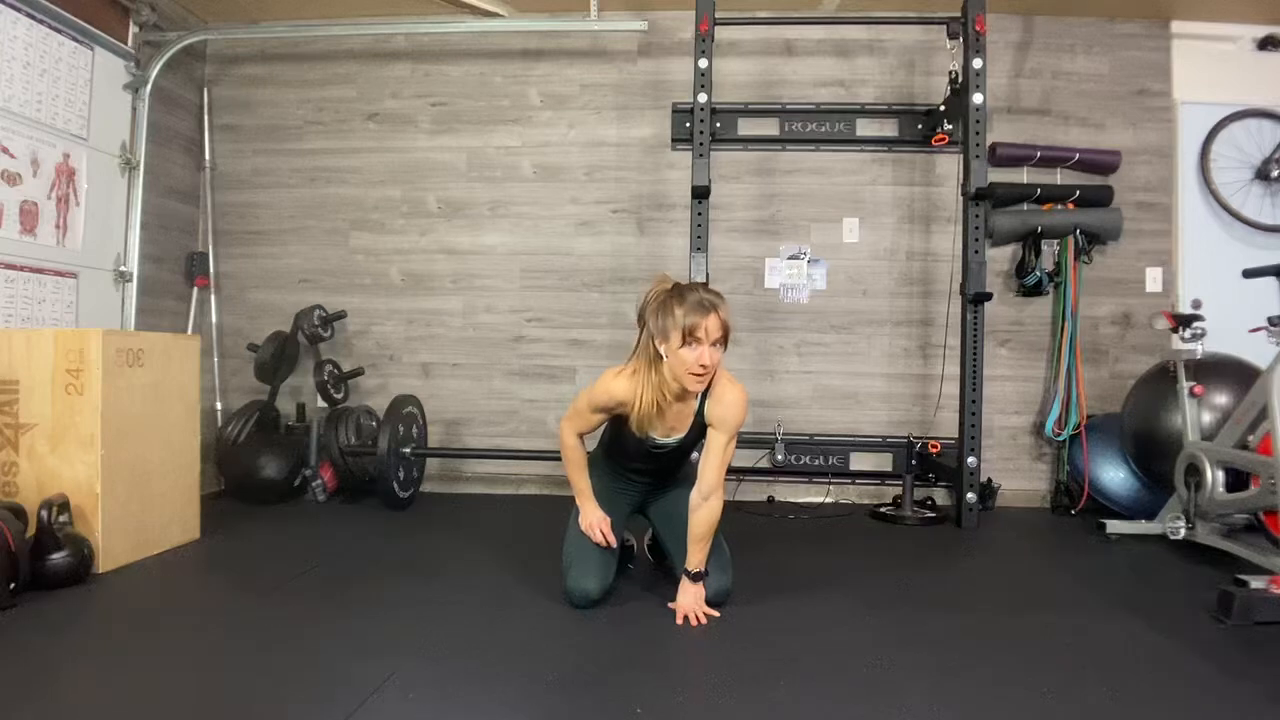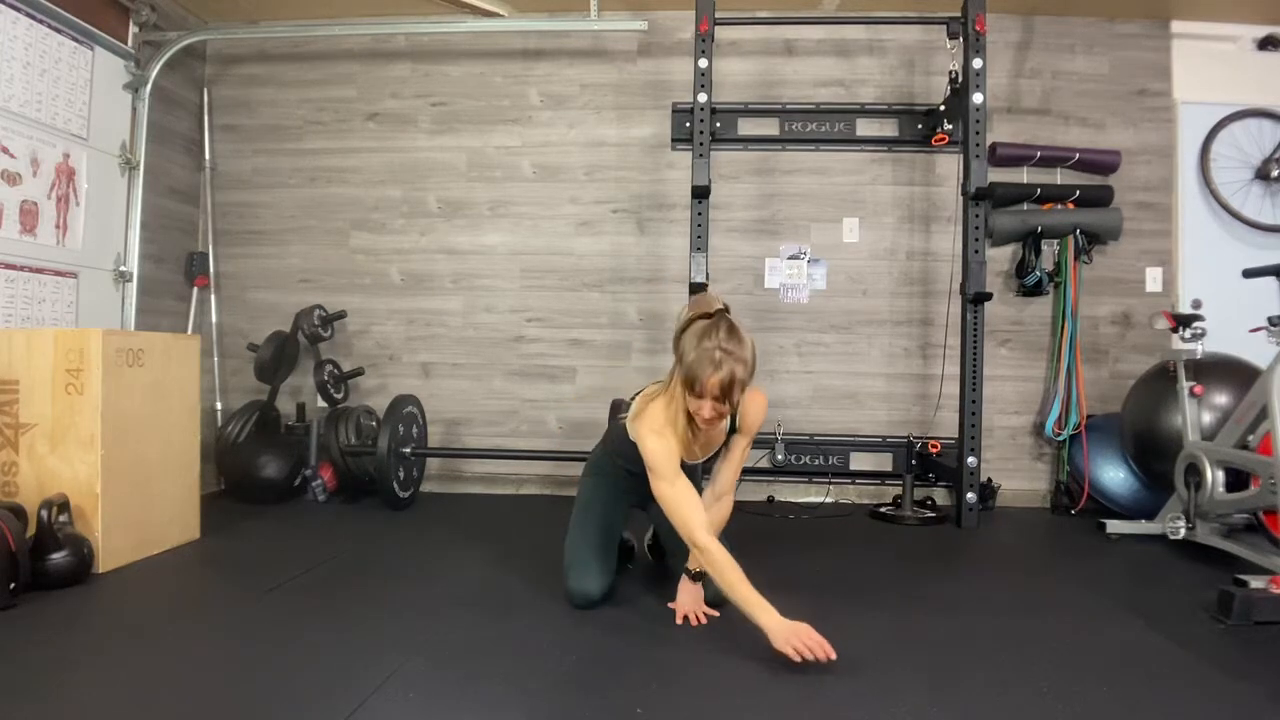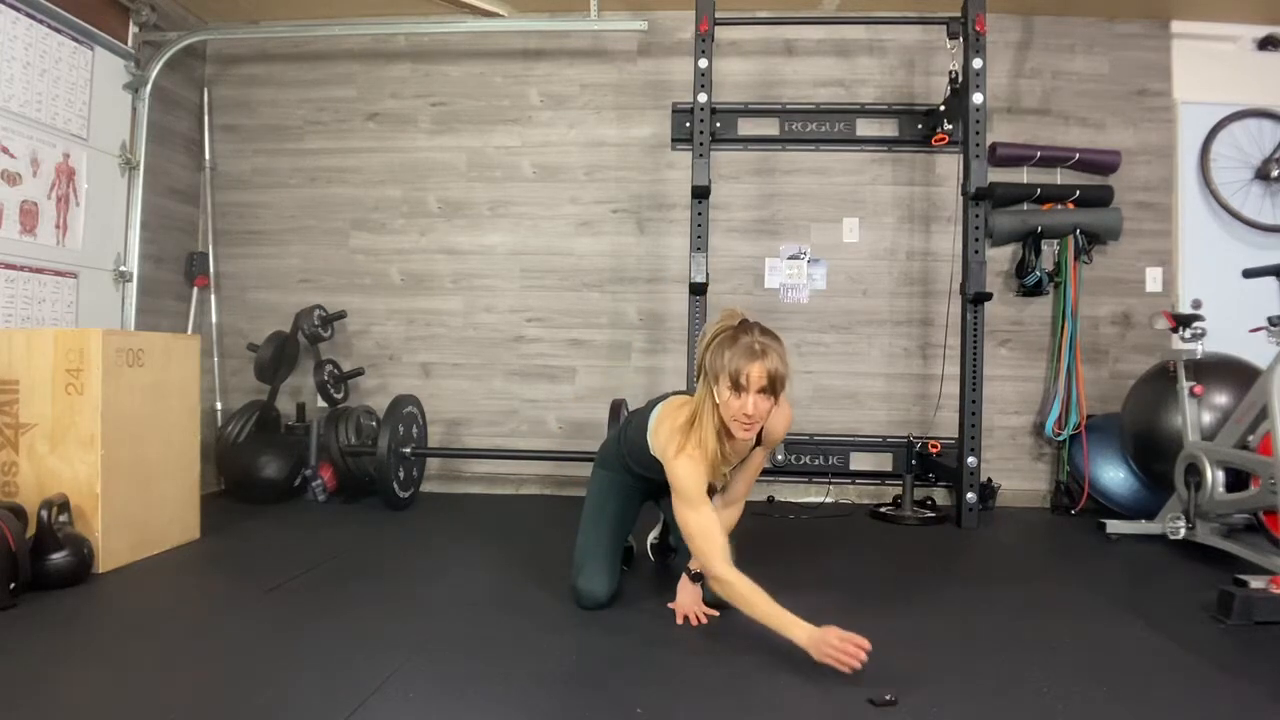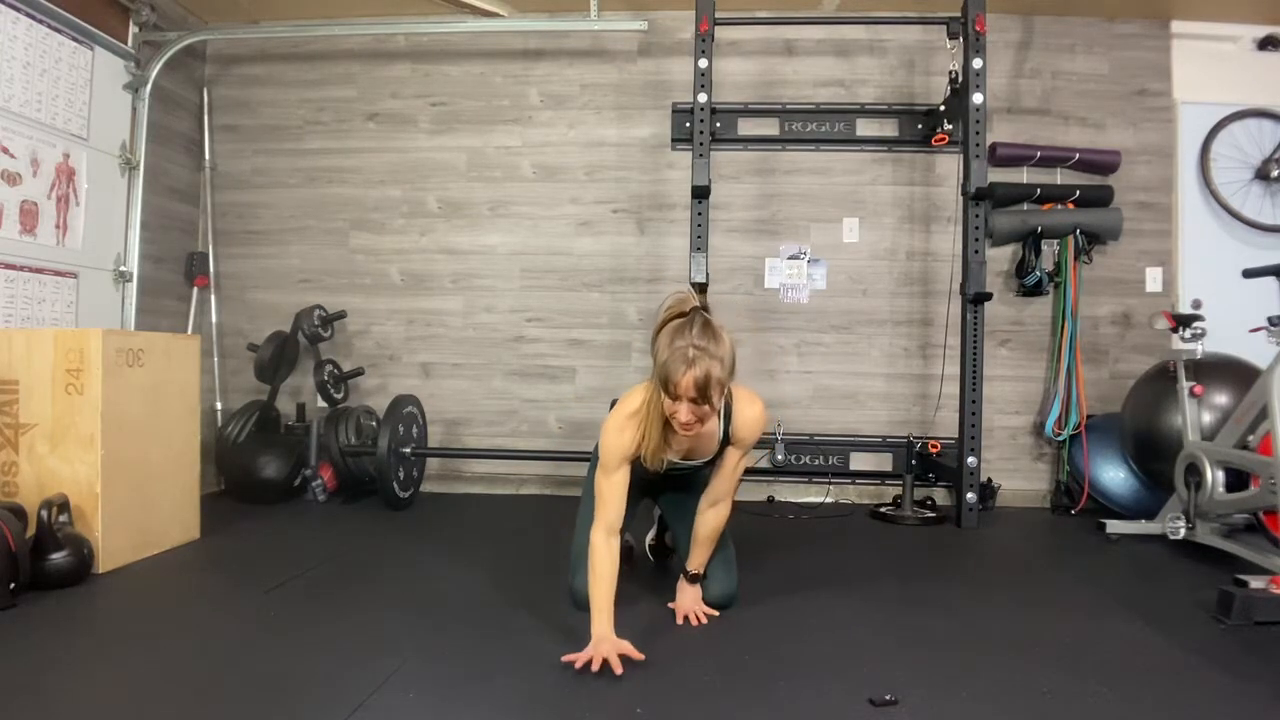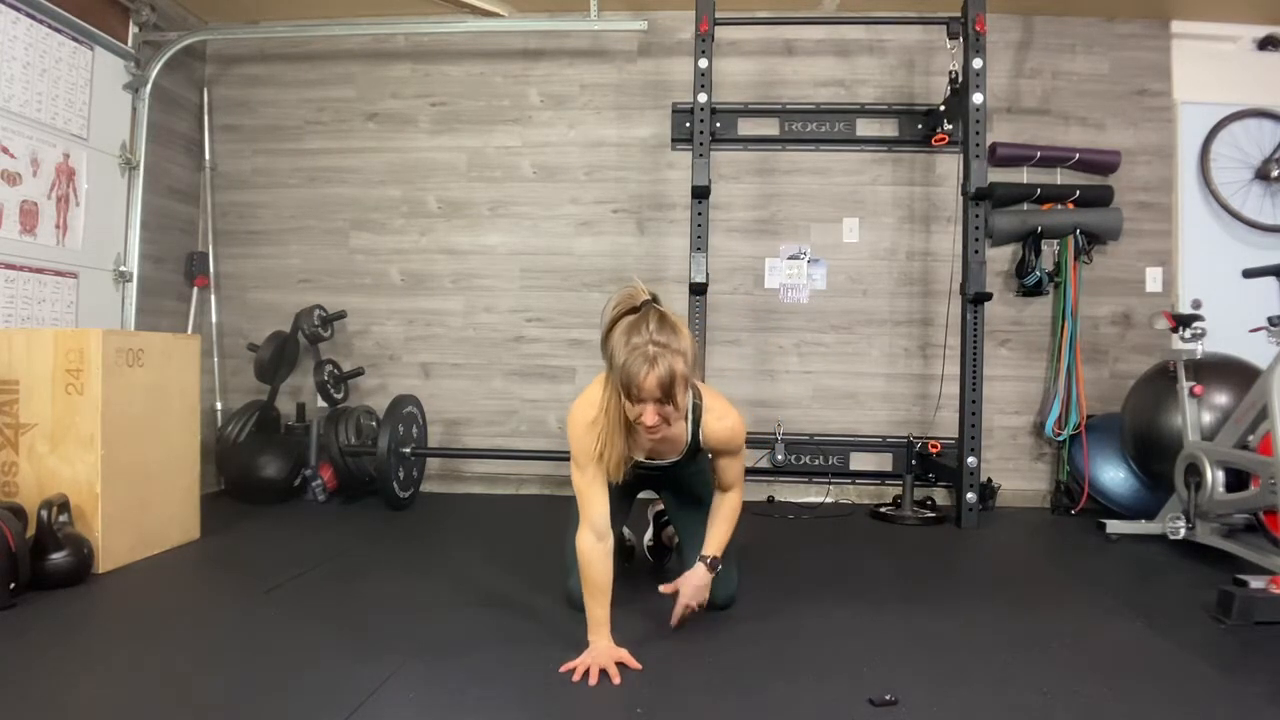
dt=1s
person 1, frame 1
left shoulder: (728, 398)
right shoulder: (622, 385)
left elbow: (708, 494)
right elbow: (570, 430)
left wrist: (692, 575)
right wrist: (586, 504)
left hip: (674, 480)
right hip: (613, 477)
left knee: (714, 589)
right knee: (584, 590)
left ankle: (659, 544)
right ankle: (619, 545)
person 1, frame 2
left shoulder: (752, 407)
right shoulder: (657, 424)
left elbow: (720, 497)
right elbow: (703, 541)
left wrist: (691, 576)
right wrist: (775, 624)
left hip: (680, 481)
right hip: (615, 475)
left knee: (716, 586)
right knee: (585, 591)
left ankle: (660, 544)
right ankle: (616, 544)
person 1, frame 3
left shoulder: (776, 420)
right shoulder: (686, 444)
left elbow: (730, 503)
right elbow: (720, 571)
left wrist: (692, 576)
right wrist: (807, 635)
left hip: (689, 478)
right hip: (625, 470)
left knee: (714, 590)
right knee: (593, 592)
left ankle: (669, 537)
right ankle: (622, 543)
person 1, frame 4
left shoulder: (748, 415)
right shoulder: (628, 418)
left elbow: (716, 502)
right elbow: (604, 530)
left wrist: (690, 578)
right wrist: (602, 633)
left hip: (690, 479)
right hip: (627, 471)
left knee: (719, 593)
right knee: (585, 593)
left ankle: (667, 534)
right ankle: (625, 551)
person 1, frame 5
left shoulder: (720, 421)
right shoulder: (589, 415)
left elbow: (729, 490)
right elbow: (593, 532)
left wrist: (706, 566)
right wrist: (600, 639)
left hip: (686, 472)
right hip: (618, 471)
left knee: (719, 593)
right knee: (581, 594)
left ankle: (666, 527)
right ankle: (623, 542)
